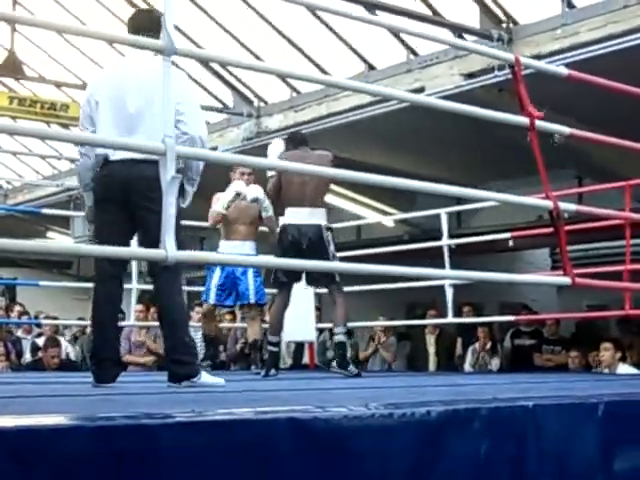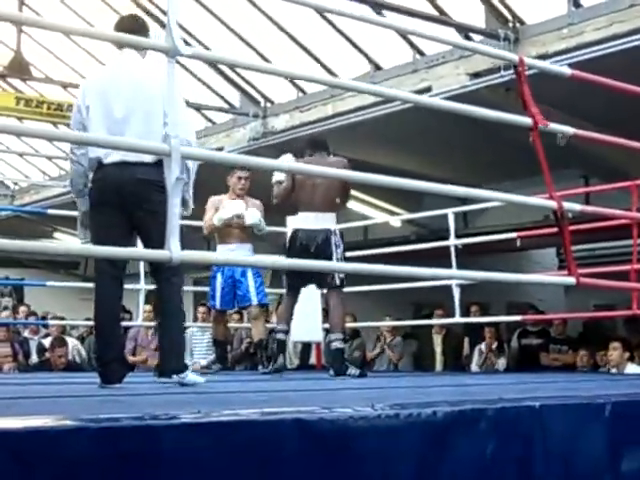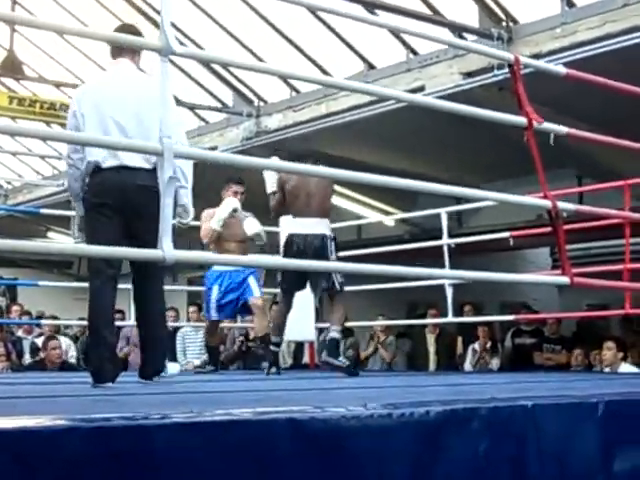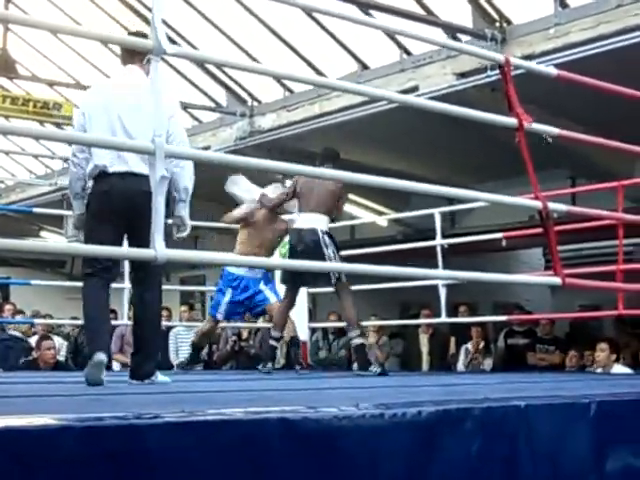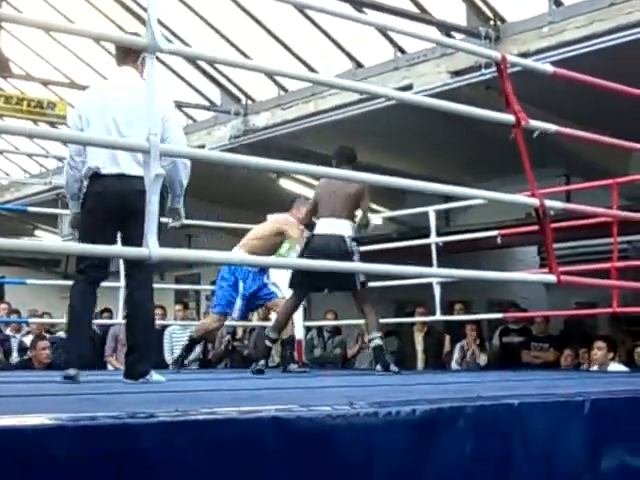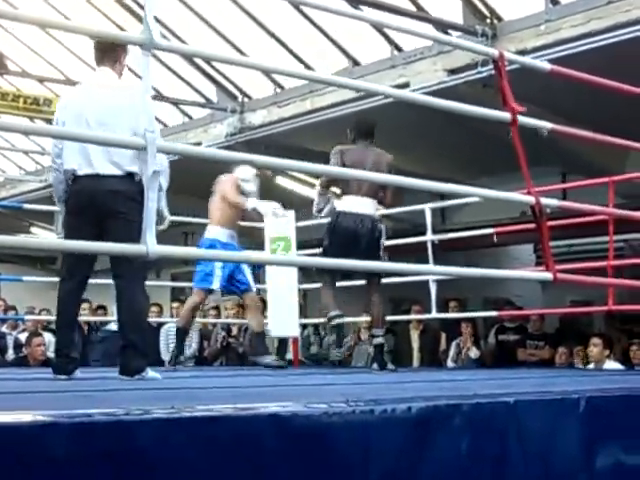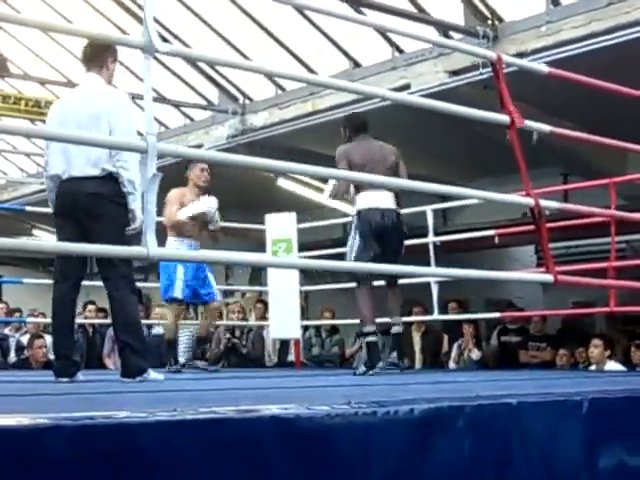
dt=0.3s
person 1, frame 1
left shoulder: (103, 78)
right shoulder: (172, 75)
left elbow: (86, 142)
right elbow: (193, 135)
left wrist: (88, 192)
right wrist: (190, 182)
left hip: (111, 176)
right hip: (154, 175)
left knee: (108, 272)
right knee: (165, 270)
left ankle: (104, 369)
right ankle: (183, 368)
person 1, frame 2
left shoulder: (92, 83)
right shoulder: (160, 80)
left elbow: (78, 148)
right elbow: (183, 137)
left wrist: (82, 199)
right wrist: (186, 187)
left hip: (107, 181)
right hip: (149, 179)
left knee: (109, 275)
right knee: (166, 272)
left ankle: (111, 370)
right ankle: (173, 365)
person 1, frame 3
left shoulder: (87, 91)
right shoulder: (155, 88)
left elbow: (74, 154)
right elbow: (175, 144)
left wrist: (79, 203)
right wrist: (184, 194)
left hip: (102, 186)
right hip: (145, 185)
left knee: (103, 276)
right knee: (149, 277)
left ankle: (103, 369)
right ankle: (153, 366)
person 1, frame 4
left shoulder: (95, 95)
right shoulder: (162, 97)
left elbow: (78, 154)
right elbow: (179, 156)
left wrist: (78, 203)
right wrist: (181, 206)
left hip: (107, 189)
right hip: (147, 191)
left knee: (97, 272)
right knee: (147, 279)
left ankle: (98, 348)
right ankle: (144, 368)
person 1, frame 5
left shoulder: (90, 96)
right shoulder: (157, 97)
left elbow: (74, 156)
right elbow: (178, 155)
left wrist: (74, 203)
right wrist: (176, 199)
left hip: (100, 190)
right hip: (141, 192)
left knee: (88, 273)
right knee: (139, 279)
left ankle: (74, 356)
right ankle: (138, 367)
person 1, frame 6
left shoulder: (70, 99)
right shoulder: (134, 96)
left elbow: (58, 157)
right elbow: (152, 153)
left wrist: (62, 202)
right wrist: (158, 199)
left hip: (81, 190)
right hip: (121, 190)
left knee: (73, 277)
right knee: (129, 277)
left ankle: (64, 362)
right ankle: (134, 363)
person 1, frame 7
left shoulder: (59, 105)
right shoulder: (114, 99)
left elbow: (49, 162)
right elbow: (126, 154)
left wrist: (55, 205)
right wrist: (134, 201)
left hip: (67, 193)
right hip: (102, 191)
left knee: (66, 279)
right knee: (119, 278)
left ankle: (64, 364)
right ankle: (134, 365)
person 2, frame 1
left shoulder: (283, 159)
right shoulder: (327, 158)
left elbow: (273, 197)
left hip: (290, 229)
right hip: (317, 229)
left knee: (282, 294)
right knee: (335, 290)
left ankle: (271, 362)
right ankle: (340, 356)
person 2, frame 2
right shoulder: (342, 164)
left elbow: (278, 199)
left wrist: (279, 176)
left hip: (299, 233)
right hip: (326, 233)
left knee: (291, 295)
right knee: (334, 294)
left ankle: (279, 354)
right ankle: (337, 360)
person 2, frame 3
left shoulder: (285, 176)
left elbow: (276, 210)
left wrist: (271, 184)
left hip: (295, 239)
right hip: (321, 238)
left knee: (285, 300)
right knee: (336, 297)
left ankle: (273, 361)
right ankle: (332, 349)
person 2, frame 4
left shoulder: (300, 179)
right shoulder: (339, 182)
left elbow: (273, 204)
right elbow: (334, 215)
left wrist: (260, 197)
left hip: (297, 235)
right hip: (318, 234)
left knee: (289, 296)
right knee: (343, 292)
left ankle: (269, 358)
right ankle: (361, 359)
person 2, frame 5
left shoulder: (322, 183)
right shoulder: (362, 182)
left elbow: (306, 218)
right elbow: (365, 221)
right wrist: (360, 223)
left hip: (316, 241)
right hip: (341, 242)
left knee: (294, 299)
right knee: (363, 300)
left ankle: (263, 357)
right ankle: (380, 358)
person 2, frame 6
left shoulder: (340, 151)
right shoulder: (387, 159)
left elbow: (329, 179)
right elbow: (388, 200)
left wrist: (322, 197)
left hip: (344, 218)
right hip: (370, 221)
left knee: (329, 280)
right knee: (374, 287)
right ankle: (378, 356)
person 2, frame 7
left shoulder: (345, 150)
right shoulder: (391, 150)
left elbow: (341, 191)
left wrist: (332, 192)
left hip: (366, 215)
right hip: (392, 215)
left knee: (364, 283)
right knee: (392, 281)
left ankle: (372, 354)
right ankle: (397, 346)
person 3, frame 1
left shoulder: (258, 197)
right shoulder: (220, 196)
left elbow: (272, 227)
right elbow: (212, 221)
left wrist: (263, 203)
right wrist: (229, 198)
left hip: (248, 258)
right hip: (223, 257)
left knee: (252, 310)
right knee: (210, 308)
left ankle: (256, 361)
person 3, frame 2
left shoulder: (255, 204)
right shoulder: (215, 201)
left elbow: (263, 231)
right elbow: (207, 230)
left wrist: (258, 222)
right wrist: (224, 214)
left knee: (256, 311)
right knee: (218, 314)
left ankle: (262, 360)
right ankle: (221, 360)
person 3, frame 3
left shoulder: (247, 218)
right shoulder: (210, 214)
left elbow: (261, 242)
right elbow: (206, 239)
left wrist: (258, 232)
right wrist: (222, 216)
left hip: (245, 271)
right hip: (219, 273)
left knee: (259, 305)
right knee: (212, 323)
right ankle: (213, 362)
person 3, frame 4
left shoulder: (283, 225)
right shoulder: (253, 215)
right elbow: (229, 219)
right wrist: (249, 206)
left hip: (259, 276)
right hip: (234, 276)
left knee: (278, 310)
right knee: (211, 325)
right ankle: (193, 358)
person 3, frame 5
left shoulder: (285, 223)
right shoulder: (287, 222)
right elbow: (301, 244)
left hip: (256, 272)
right hip: (238, 270)
left knee: (283, 307)
right knee: (215, 322)
left ankle: (289, 361)
right ankle: (184, 355)
person 3, frame 6
left shoulder: (240, 197)
right shoulder: (225, 180)
right elbow: (236, 201)
left wrist: (250, 189)
right wrist: (262, 204)
left hip: (232, 247)
right hip: (215, 243)
left knee: (253, 300)
right knee: (200, 296)
left ankle: (259, 352)
right ankle: (177, 351)
person 3, frame 7
left shoulder: (204, 201)
right shoulder: (176, 194)
left elbow: (214, 234)
right elbow: (169, 220)
left wrist: (212, 216)
right wrist: (191, 210)
left knee: (213, 307)
right knee: (177, 307)
left ankle: (194, 355)
right ankle: (173, 359)
